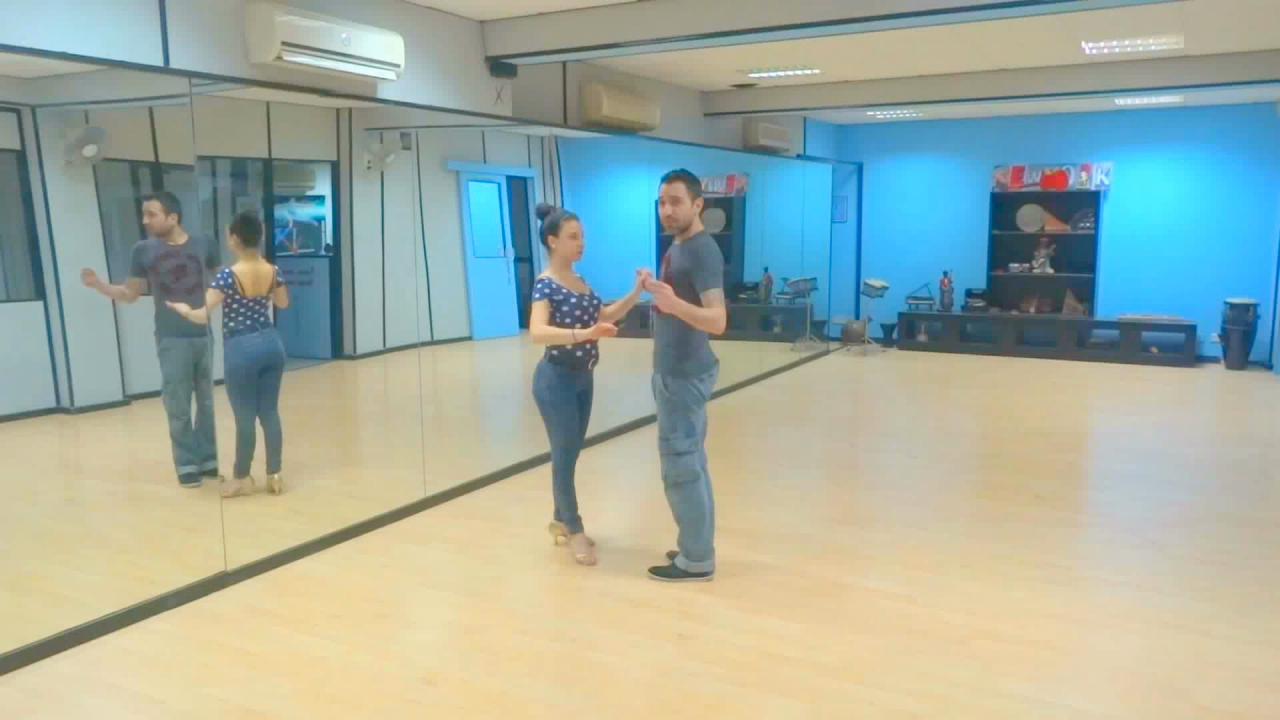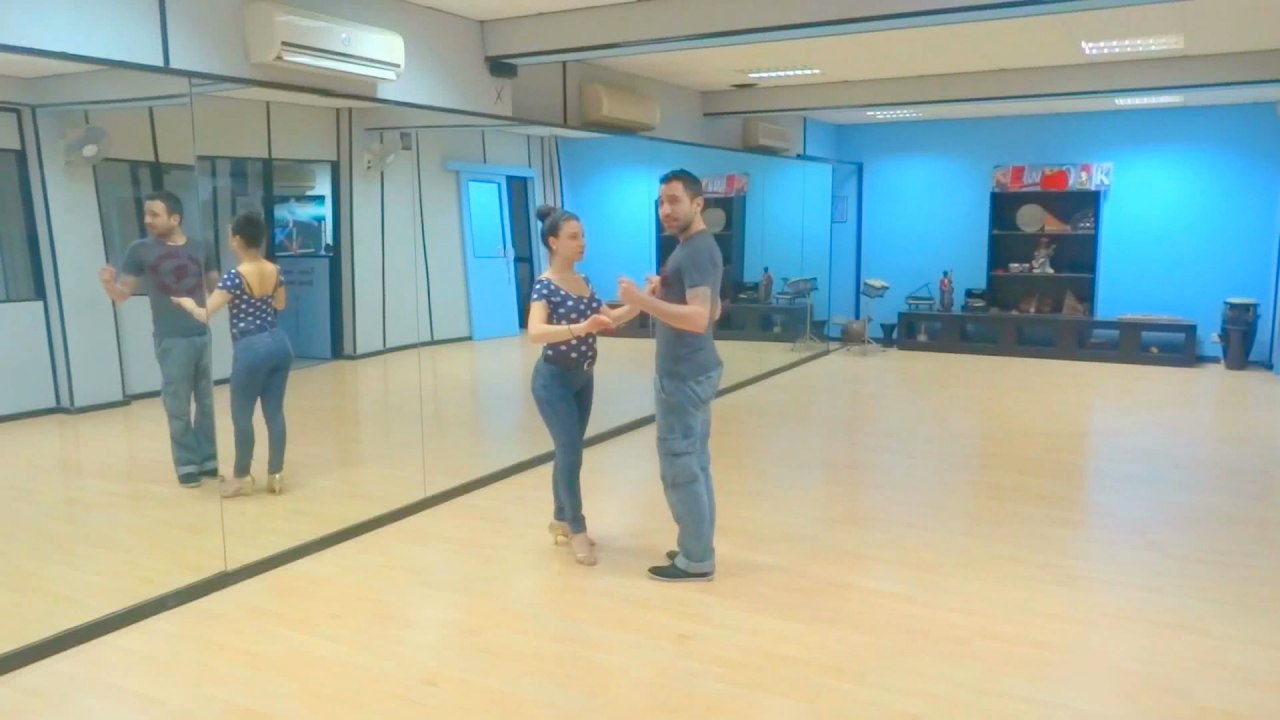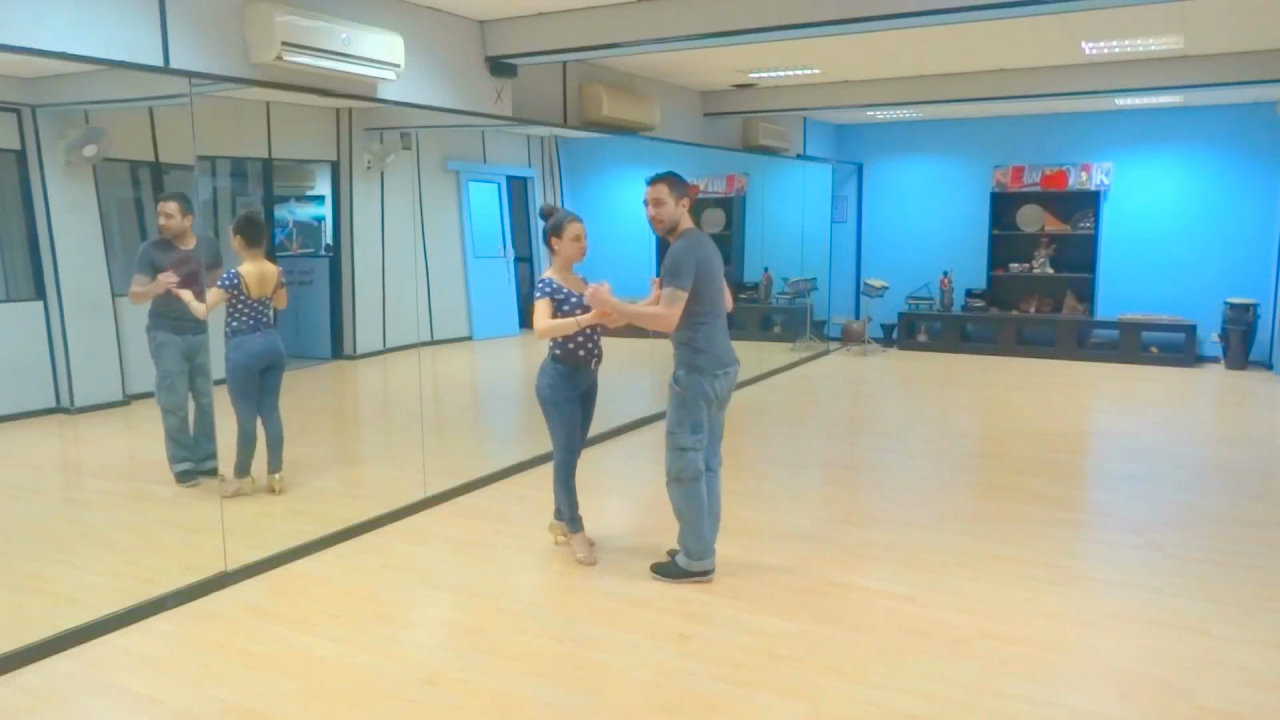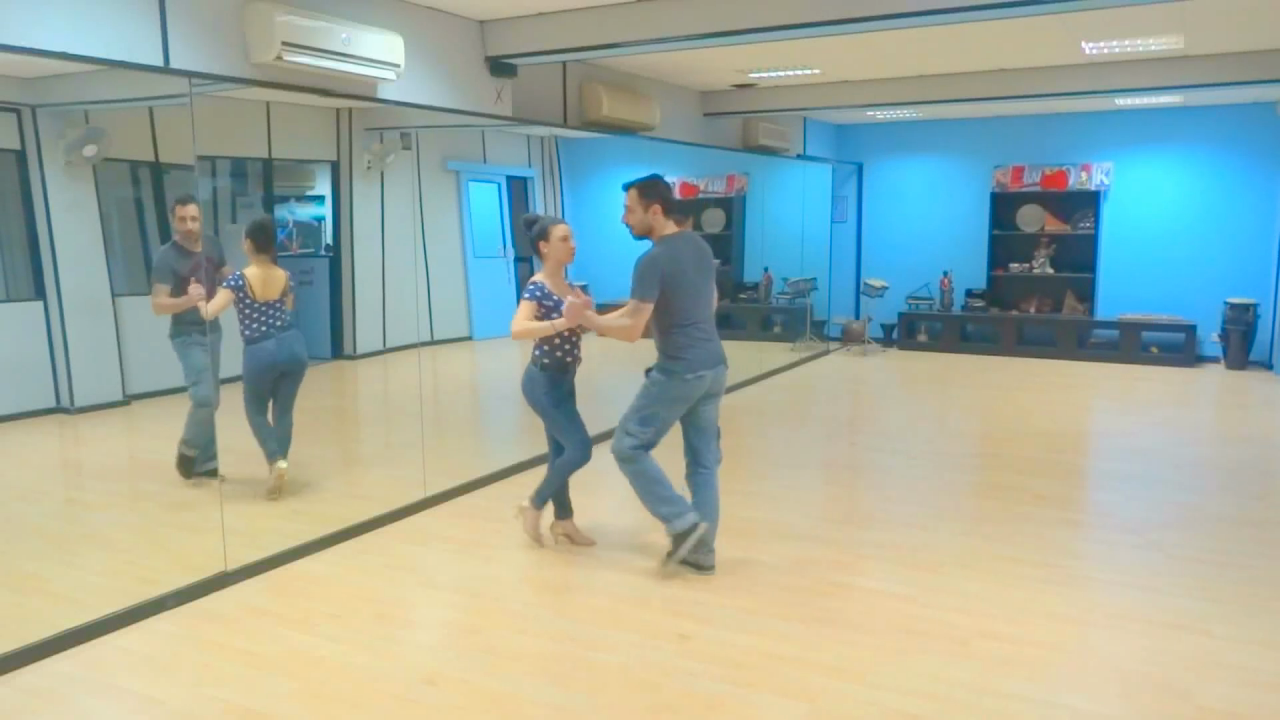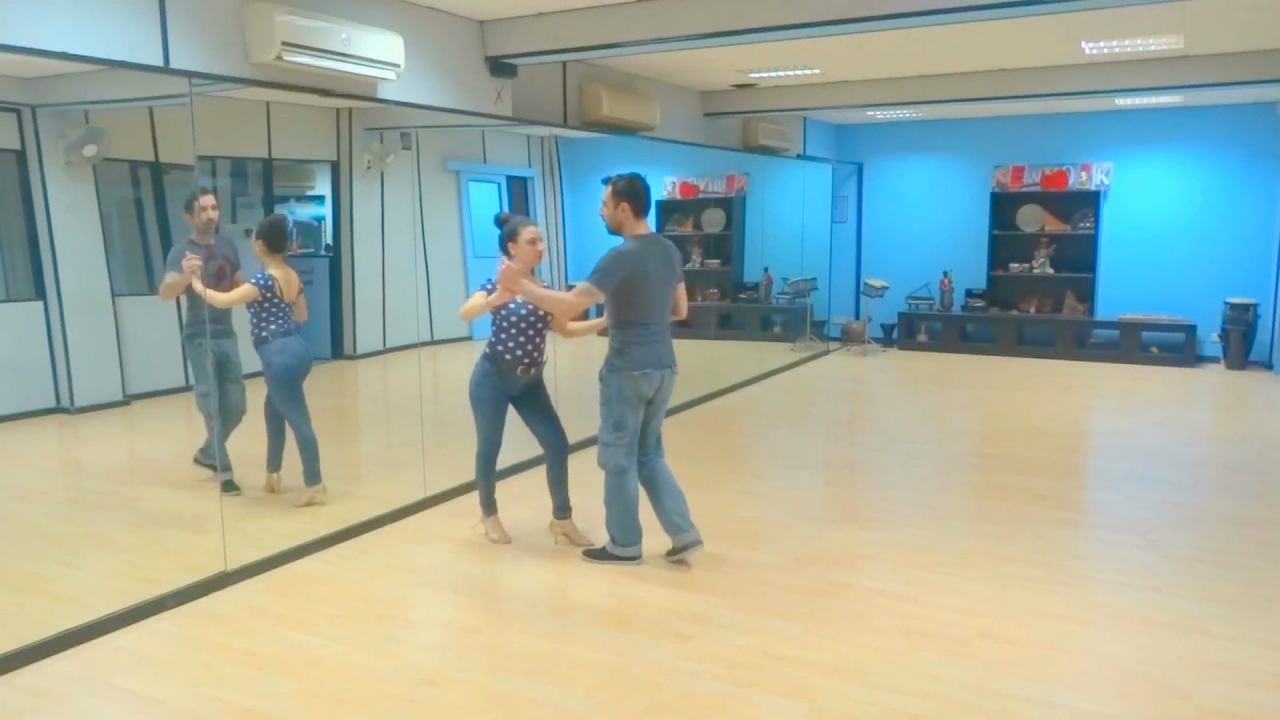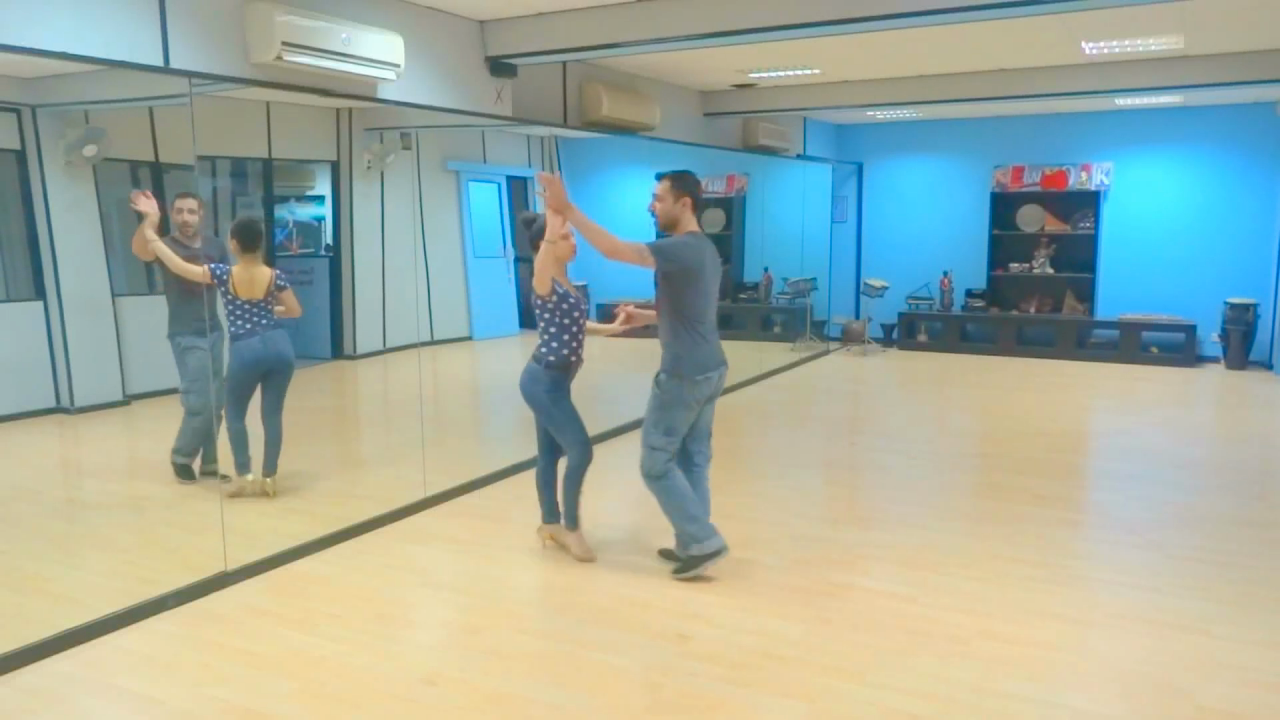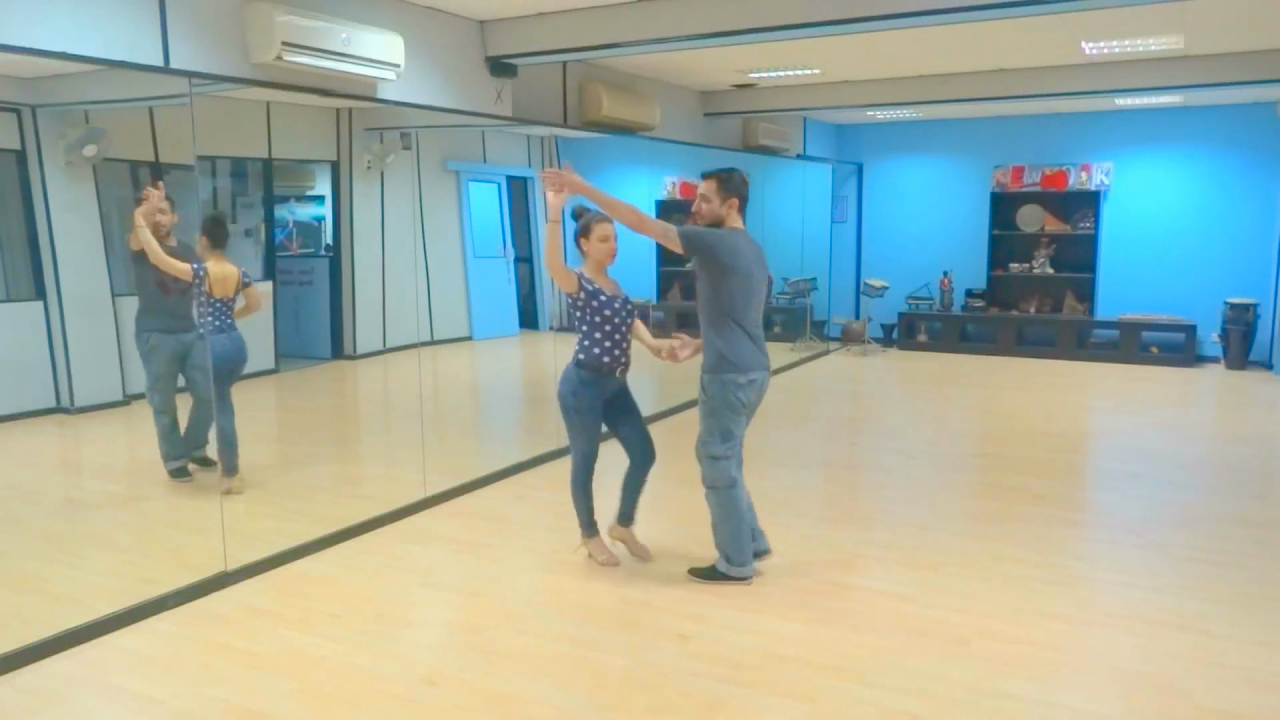
dt=0.7s
person 1, frame 1
left shoulder: (702, 250)
right shoulder: (676, 246)
left elbow: (717, 320)
left wrist: (675, 304)
right wrist: (655, 289)
left hip: (684, 375)
right hip: (673, 371)
left knee: (680, 467)
right knee: (689, 462)
left ankle: (696, 560)
right ankle: (696, 548)
person 1, frame 2
left shoulder: (698, 250)
right shoulder: (691, 247)
left elbow: (698, 318)
right elbow: (714, 310)
left wrist: (643, 301)
right wrist: (663, 291)
left hip: (684, 375)
right hip: (692, 371)
left knee: (679, 467)
right knee: (694, 464)
left ankle: (696, 561)
right ankle: (697, 548)
person 1, frame 3
left shoulder: (682, 251)
right shoulder: (704, 244)
left elbow: (667, 319)
right elbow: (727, 303)
left wrist: (611, 304)
left hip: (699, 372)
right hip: (722, 366)
left knee: (683, 466)
right knee: (705, 462)
left ankle: (694, 559)
right ankle: (697, 551)
person 1, frame 4
left shoulder: (653, 261)
right shoulder: (700, 247)
left elbow: (631, 330)
left wrist: (585, 317)
left hip: (678, 374)
right hip: (714, 368)
left knee: (628, 446)
right knee: (704, 461)
left ankle: (683, 522)
right ankle: (700, 550)
person 1, frame 5
left shoulder: (623, 257)
right shoulder: (669, 251)
left elbow: (569, 306)
right elbow: (680, 310)
left wrist: (520, 284)
left hip: (628, 371)
right hip: (662, 368)
left knee: (618, 459)
right knee: (649, 455)
left ankle: (624, 545)
right ankle: (683, 532)
person 1, frame 6
left shoulder: (681, 249)
right shoulder: (703, 249)
left elbow: (615, 249)
left wrist: (567, 209)
right wrist: (648, 316)
left hip: (685, 374)
right hip: (709, 369)
left knee: (657, 464)
right knee: (694, 461)
left ankle: (704, 541)
right ankle: (692, 548)
person 1, frame 7
left shoulder: (716, 243)
right shoulder: (753, 251)
left elbow: (640, 223)
left wrist: (582, 188)
right wrist: (700, 346)
left hip: (730, 377)
right hip: (753, 371)
left knee: (720, 470)
right knee: (722, 462)
left ankle: (735, 563)
right ankle: (750, 540)
person 2, frame 1
left shoulder: (579, 280)
right shoulder: (545, 285)
left elbow: (604, 317)
right elbow: (537, 332)
left wrist: (636, 291)
right wrist: (584, 334)
left hip: (583, 378)
right hip: (556, 380)
left knee: (571, 453)
right knee: (565, 455)
left ankle: (560, 521)
right ankle: (574, 530)
person 2, frame 2
left shoulder: (583, 281)
right shoulder: (545, 285)
left elbow: (610, 319)
right elbow: (535, 332)
right wrist: (580, 328)
left hip: (583, 377)
right hip: (554, 379)
left knee: (569, 451)
right knee: (570, 453)
left ankle: (561, 520)
right ankle: (576, 529)
person 2, frame 3
left shoulder: (581, 281)
right shoulder: (547, 285)
left elbow: (611, 318)
right elbow: (542, 327)
right wrist: (588, 318)
left hip: (586, 377)
right hip: (559, 378)
left knee: (571, 452)
right knee: (566, 454)
left ankle: (560, 520)
right ankle: (573, 530)
person 2, frame 4
left shoulder: (567, 285)
right shoulder: (538, 288)
right elbow: (517, 330)
right wrist: (562, 323)
left hip: (564, 379)
right hip: (545, 382)
left knee: (561, 450)
right knee: (579, 449)
left ankle: (563, 520)
right ankle: (533, 505)
person 2, frame 5
right shoulder: (495, 286)
left elbow: (565, 329)
right elbow: (465, 313)
left wrist: (603, 322)
right wrist: (495, 301)
left hip: (529, 381)
right hip: (493, 378)
left knee: (557, 445)
right knee: (489, 448)
left ankle: (563, 519)
right ankle: (489, 515)
person 2, frame 6
left shoulder: (565, 283)
right shoulder: (545, 285)
right elbow: (541, 265)
left wrist: (610, 328)
right wrist: (552, 231)
left hip: (558, 379)
right hip: (543, 381)
left knee: (551, 453)
right knee: (581, 451)
left ankle: (551, 524)
right ankle: (570, 527)
person 2, frame 7
left shoulder: (614, 286)
right shoulder: (578, 284)
left elbow: (629, 322)
right elbow: (553, 263)
left wrist: (653, 344)
right wrist: (554, 214)
left hip: (616, 385)
right hip: (583, 384)
left knee: (644, 454)
right knee: (584, 462)
left ankle: (623, 526)
right ankle: (590, 537)
person 3, frame 1
left shoulder: (204, 245)
right shoulder: (143, 251)
right elbow: (131, 294)
right wrist: (98, 285)
left hip: (203, 335)
right hip: (171, 339)
left knee: (206, 400)
right knee: (178, 405)
left ankle: (207, 460)
right ankle: (187, 464)
person 3, frame 2
left shoulder: (203, 248)
right shoulder: (140, 250)
left elbow: (215, 288)
right elbow: (123, 294)
right wrist: (108, 284)
left hip: (202, 335)
right hip: (171, 339)
left knee: (205, 401)
right knee: (178, 405)
left ankle: (207, 460)
right ankle: (186, 465)
person 3, frame 3
left shoulder: (209, 247)
right shoulder: (151, 251)
left elbow: (217, 283)
right elbow: (134, 295)
right wrist: (155, 287)
left hip: (198, 333)
right hip: (166, 335)
left knee: (204, 399)
right knee: (173, 401)
left ankle: (204, 461)
right ankle: (181, 464)
person 3, frame 4
left shoulder: (212, 245)
right shoulder: (166, 257)
left elbow: (226, 279)
right elbow: (158, 305)
right wrist: (188, 299)
left hip: (212, 333)
right hip: (188, 337)
left knee: (211, 400)
right knee: (204, 397)
left ankle: (204, 461)
right ankle: (189, 448)
person 3, frame 5
left shoulder: (228, 247)
right shoulder: (181, 252)
right elbow: (165, 294)
right wrist: (185, 275)
left hip: (227, 337)
right hip: (199, 339)
left knee: (236, 406)
right knee: (212, 407)
left ankle: (208, 453)
right ankle: (223, 472)
person 3, frame 6
left shoulder: (215, 247)
right shoulder: (166, 246)
right elbow: (139, 250)
right wrist: (151, 220)
left hip: (214, 333)
right hip: (186, 336)
left knee: (216, 403)
right knee: (198, 403)
left ankle: (209, 463)
right ankle: (182, 457)
person 3, frame 7
left shoulder: (189, 252)
right shoulder: (140, 246)
right elbow: (139, 229)
right wrist: (147, 208)
left hip: (190, 333)
right hip: (155, 336)
left knee: (207, 393)
right knee: (164, 402)
left ankle: (194, 448)
right ankle: (175, 460)
person 4, frame 1
left shoulder: (228, 276)
right shoulder: (273, 271)
left elbow: (202, 316)
left wrist: (182, 309)
left hip: (241, 350)
right hip: (271, 344)
left knee: (245, 418)
right knee: (269, 413)
left ankle: (242, 478)
right ankle: (274, 475)
person 4, frame 2
left shoulder: (234, 277)
right shoulder: (275, 271)
left elbow: (205, 315)
left wrist: (187, 303)
left hip: (251, 349)
right hip: (280, 344)
left knee: (241, 417)
right knee: (275, 412)
left ankle: (242, 477)
right ankle: (275, 474)
person 4, frame 3
left shoulder: (233, 277)
right shoulder: (276, 272)
left elbow: (202, 312)
left wrist: (187, 296)
left hip: (244, 349)
right hip: (273, 344)
left knee: (246, 416)
right knee: (270, 411)
left ankle: (242, 477)
right ankle: (275, 474)
person 4, frame 4
left shoulder: (239, 279)
right shoulder: (285, 278)
left elbow: (209, 313)
left hip: (260, 353)
right hip: (293, 346)
left knee: (255, 412)
right knee: (283, 412)
left ankle: (276, 461)
right ankle: (277, 475)
person 4, frame 5
left shoulder: (265, 280)
right shoulder: (294, 277)
left elbow: (222, 301)
left wrist: (196, 283)
left hip: (280, 355)
right hip: (299, 349)
left knee: (299, 420)
right knee: (274, 410)
left ankle: (315, 486)
right ankle: (273, 473)
person 4, frame 6
left shoulder: (224, 274)
right shoulder: (274, 276)
left elbow: (177, 266)
right elbow: (295, 311)
left wrist: (151, 232)
left hip: (246, 351)
right hip: (279, 347)
left knee: (235, 413)
right knee: (272, 414)
left ankle: (244, 475)
right ankle: (269, 478)
person 4, frame 7
left shoulder: (199, 271)
right shoulder: (238, 272)
left elbow: (157, 257)
right elbow: (255, 304)
left hip: (214, 347)
right hip: (236, 343)
left knee: (221, 411)
right knee: (220, 406)
left ankle: (232, 476)
right ankle: (228, 464)
